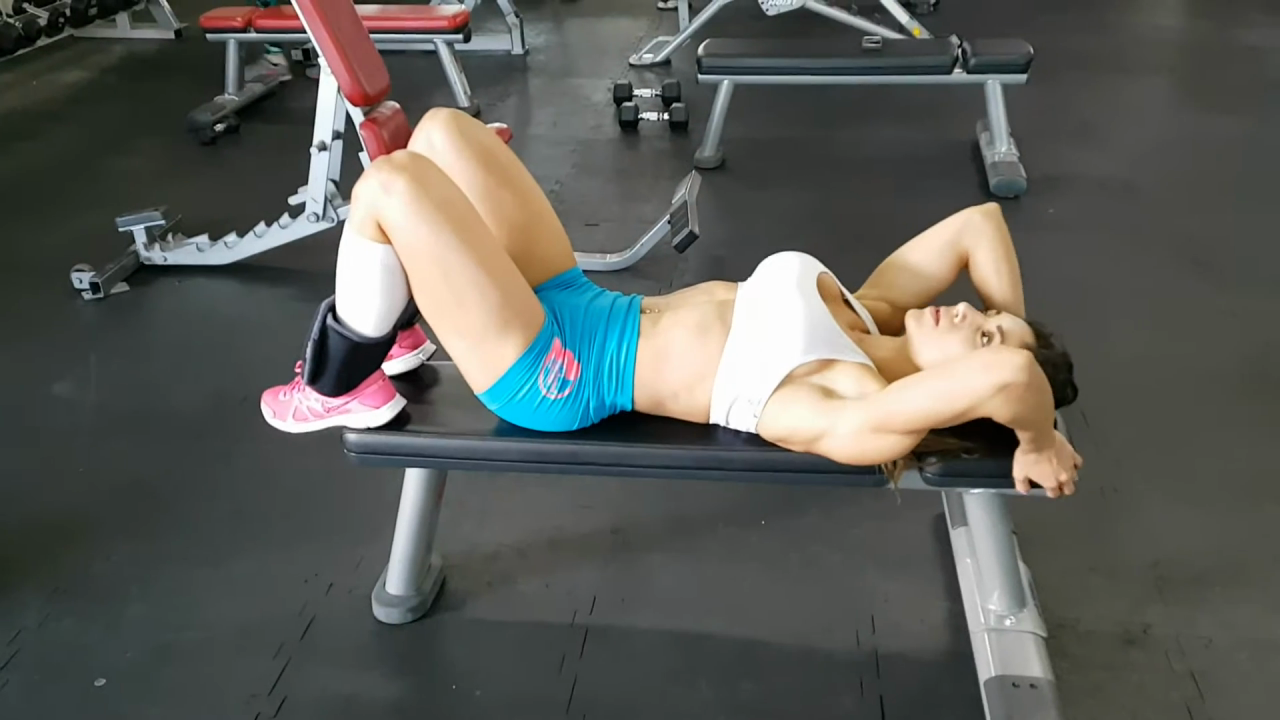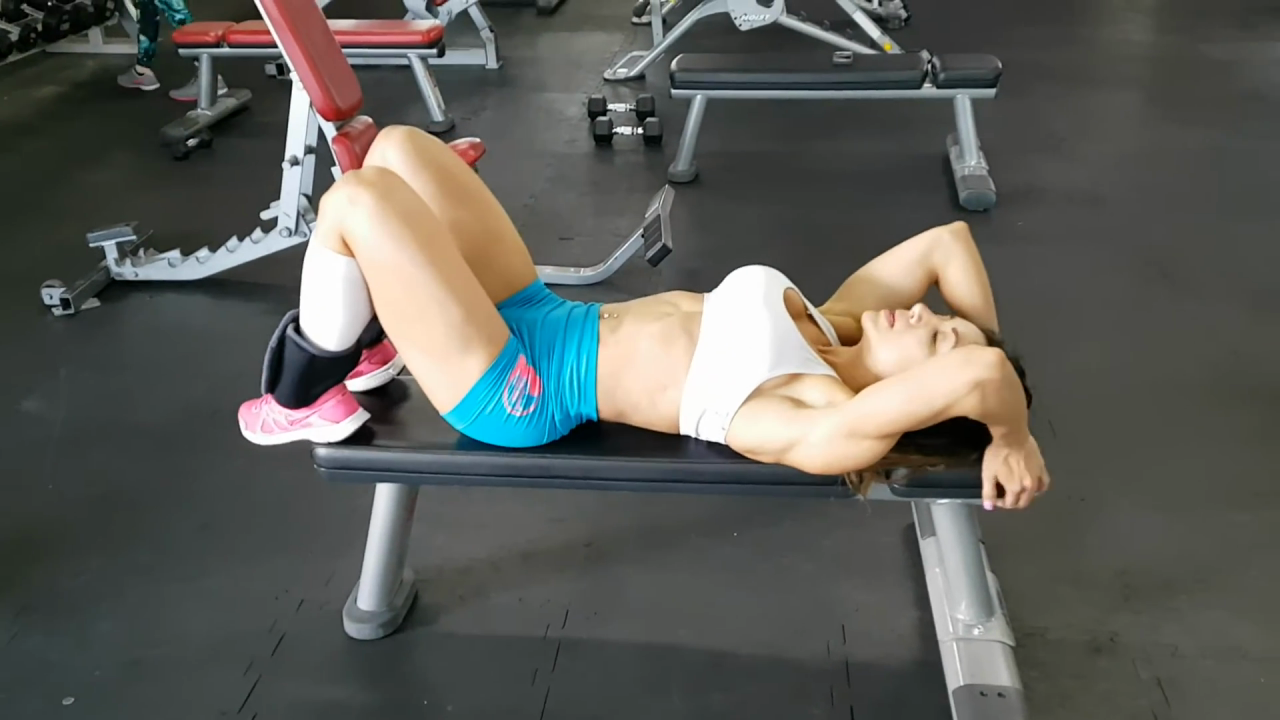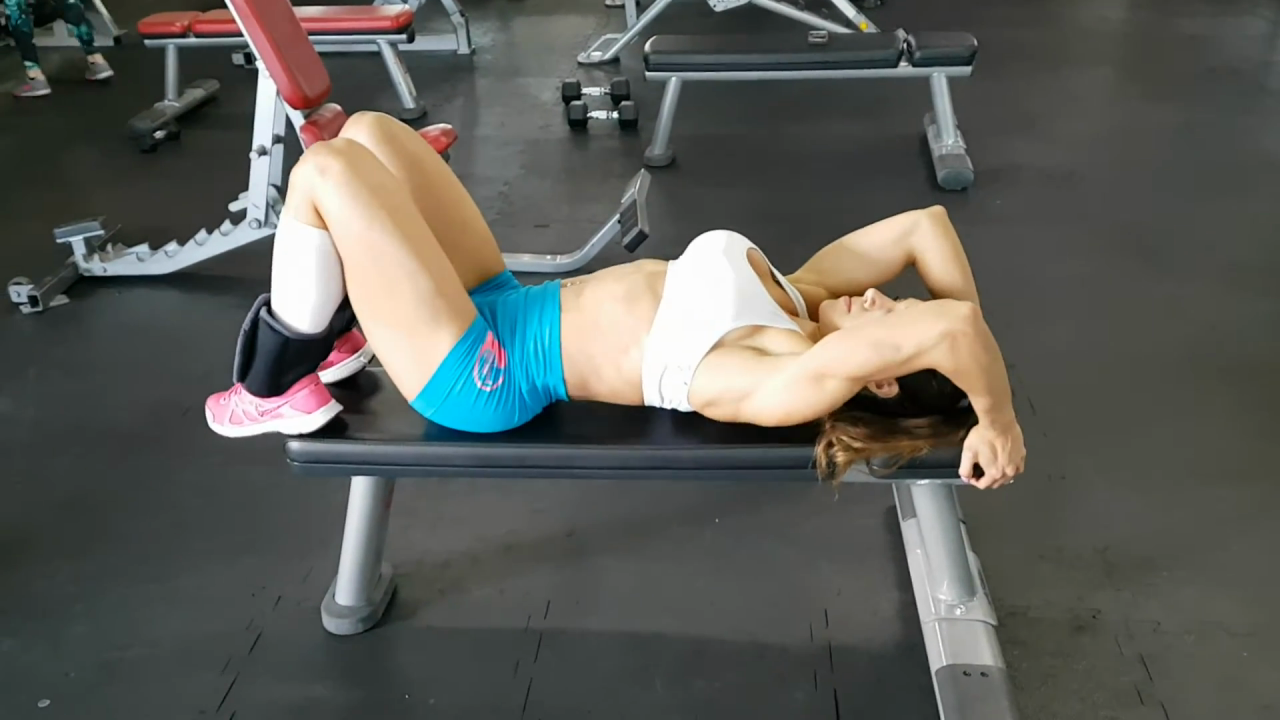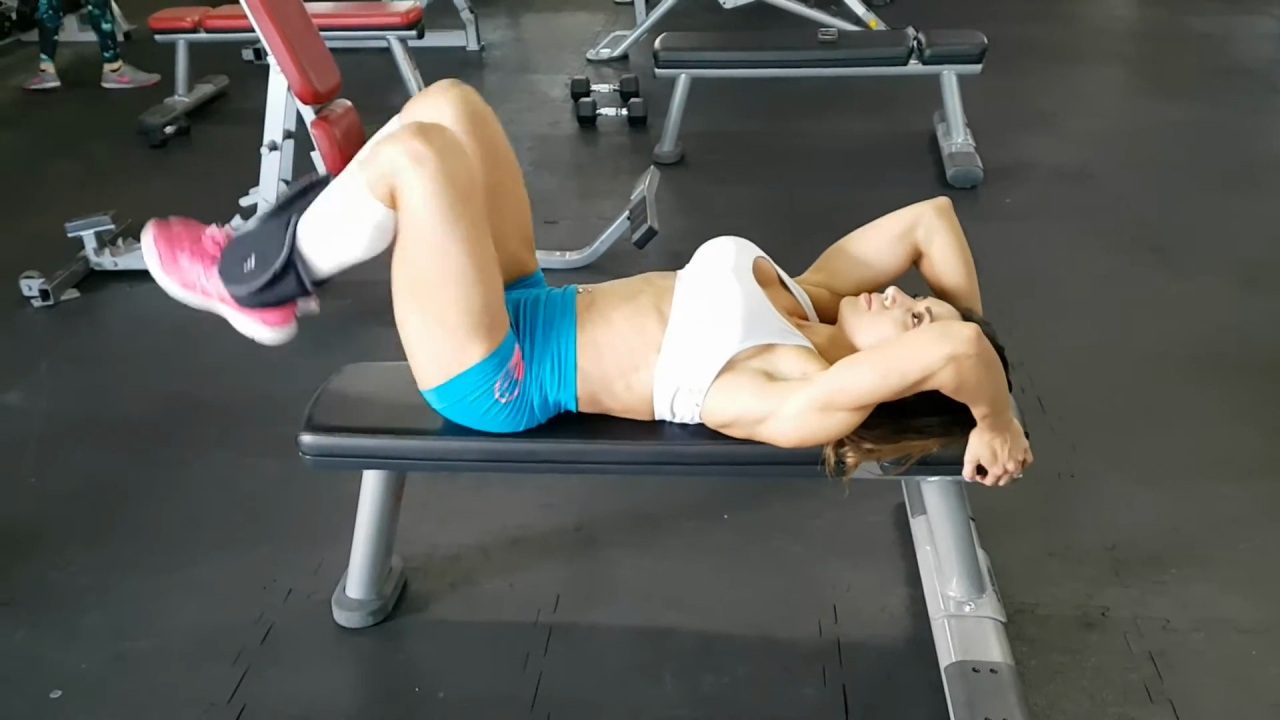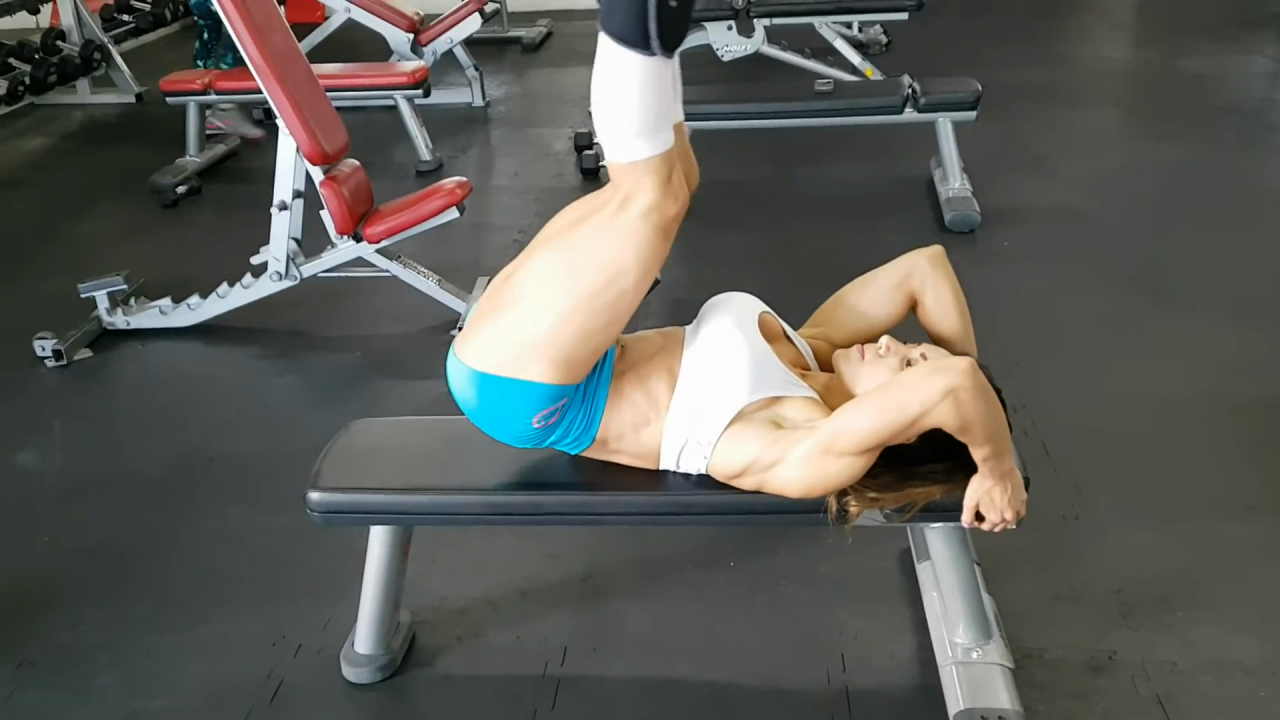
dt=1s
person 1, frame 1
left shoulder: (873, 413)
right shoulder: (869, 319)
left elbow: (1006, 383)
right elbow: (979, 220)
left wrist: (1037, 440)
right wrist: (1019, 337)
left hip: (550, 378)
right hip: (577, 309)
left knee: (389, 183)
right knee: (441, 128)
left ankle: (343, 389)
right ankle: (392, 332)
person 1, frame 2
left shoulder: (837, 427)
right shoulder: (835, 331)
left elbow: (982, 374)
right elbow: (947, 240)
left wrist: (1013, 438)
right wrist: (995, 346)
left hip: (512, 393)
right hip: (539, 323)
left knee: (355, 198)
right knee: (397, 145)
left ankle: (309, 397)
right ankle: (360, 343)
person 1, frame 3
left shoulder: (803, 380)
right shoulder: (801, 304)
left elbow: (952, 326)
right elbow: (924, 222)
left wrist: (996, 416)
right wrist: (973, 342)
left hip: (477, 377)
right hip: (501, 309)
left knee: (325, 170)
right knee: (367, 132)
left ankle: (279, 387)
right ankle: (334, 329)
person 1, frame 4
left shoulder: (816, 403)
right shoulder: (808, 309)
left elbow: (957, 349)
right elbow: (929, 217)
left wrist: (997, 422)
right wrist: (974, 331)
left hip: (491, 381)
right hip: (526, 310)
left knee: (419, 153)
right knee: (449, 103)
left ankle: (257, 282)
right ankle: (275, 260)
person 1, frame 5
left shoulder: (816, 458)
right shoulder: (812, 357)
right elbow: (925, 267)
left wrist: (996, 469)
right wrist: (968, 366)
left hip: (513, 388)
left knee: (653, 193)
